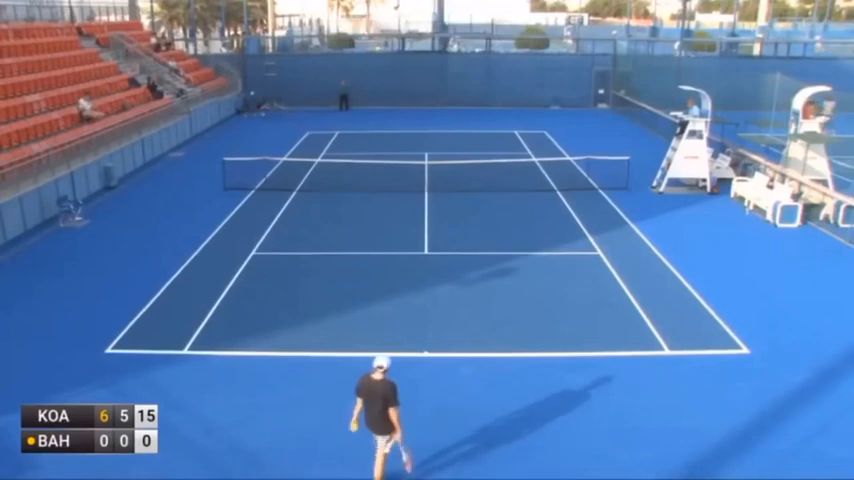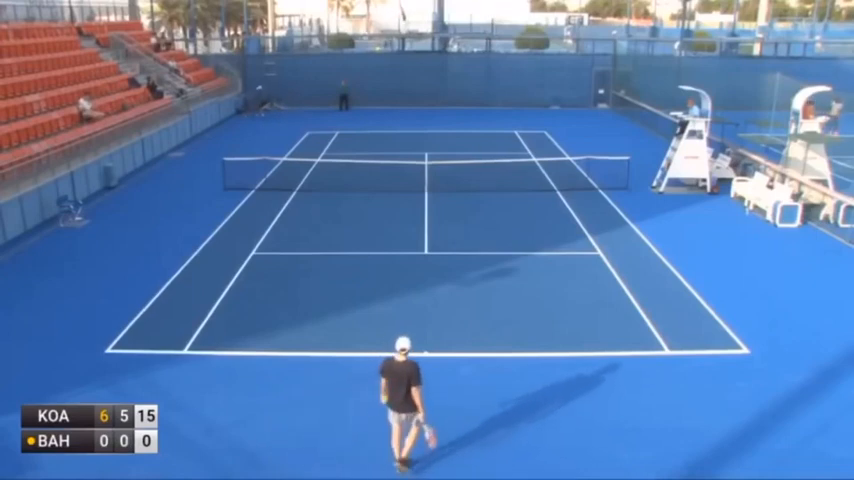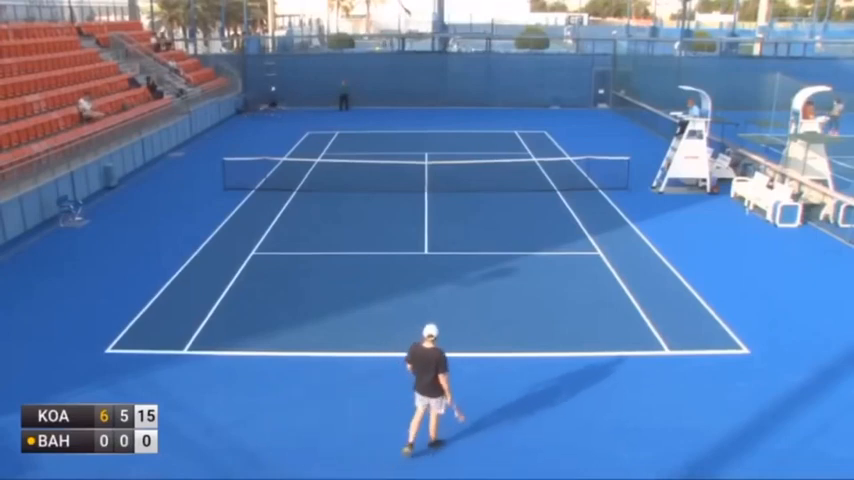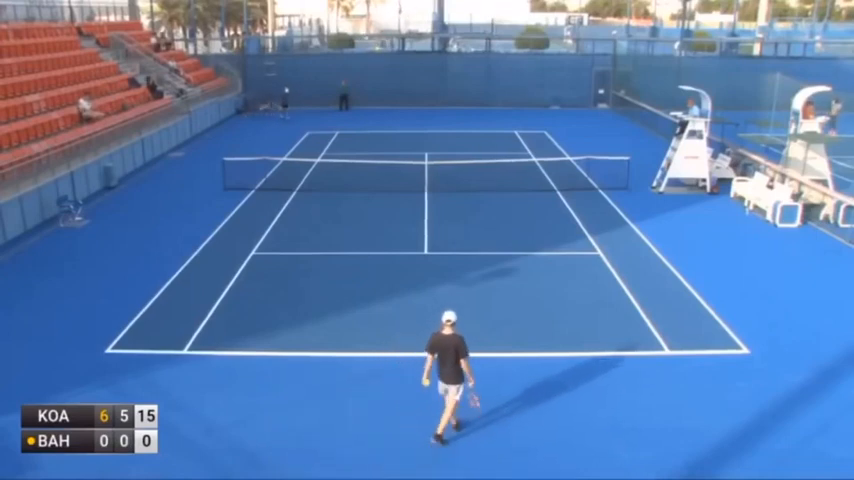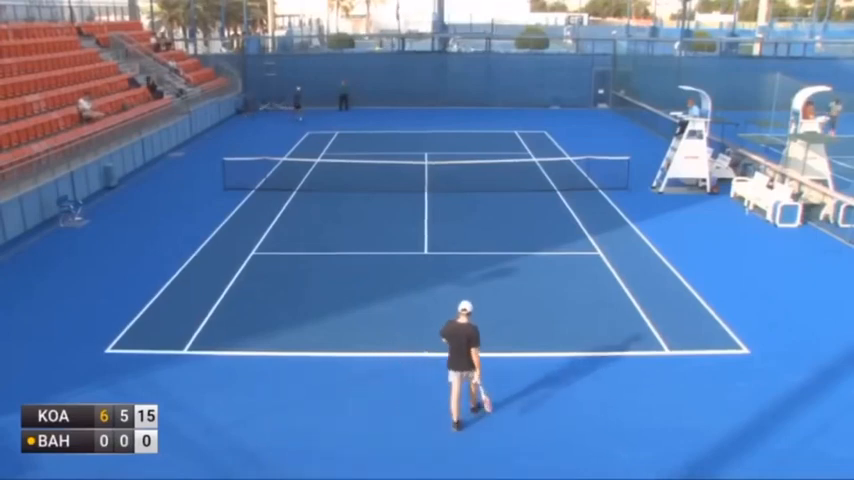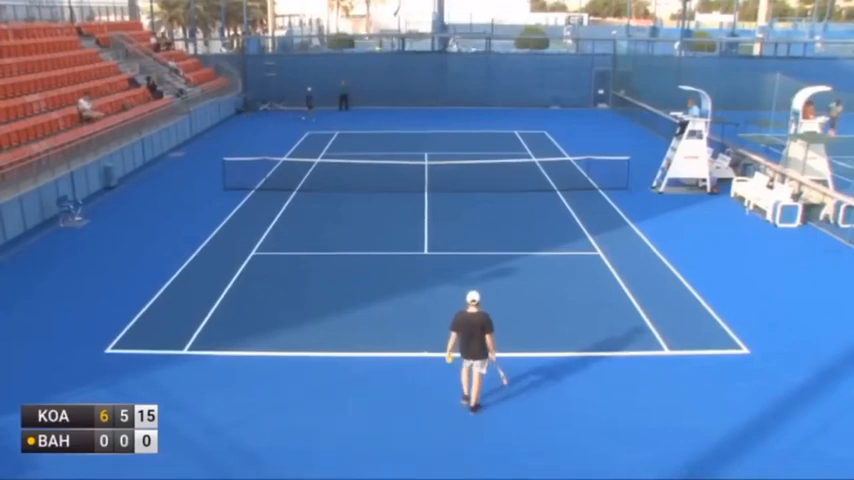
dt=0.5s
person 1, frame 1
left shoulder: (364, 380)
right shoulder: (389, 386)
left elbow: (359, 401)
right elbow: (393, 411)
left wrist: (355, 418)
right wrist: (398, 430)
left hip: (370, 423)
right hip: (385, 427)
left knee: (380, 449)
right knee: (381, 456)
person 1, frame 2
left shoulder: (387, 363)
right shoulder: (413, 367)
left elbow: (384, 381)
right elbow: (415, 390)
left wrist: (384, 394)
right wrist: (421, 410)
left hip: (393, 404)
right hip: (409, 407)
left knee: (396, 431)
right knee: (415, 429)
left ankle: (399, 459)
right ankle: (402, 459)
person 1, frame 3
left shoulder: (414, 348)
right shoulder: (439, 354)
left elbow: (409, 367)
right elbow: (443, 377)
right wrist: (448, 394)
left hip: (420, 388)
right hip: (436, 391)
left knee: (419, 413)
right knee: (435, 415)
left ankle: (410, 444)
right ankle: (433, 441)
person 1, frame 4
left shoulder: (434, 337)
right shoulder: (459, 340)
left elbow: (430, 358)
right elbow: (464, 362)
left wrist: (426, 375)
right wrist: (470, 377)
left hip: (442, 376)
right hip: (455, 378)
left knee: (448, 401)
right knee: (451, 406)
left ankle: (454, 423)
right ankle: (438, 434)
person 1, frame 5
left shoulder: (449, 325)
right shoulder: (472, 329)
left elbow: (444, 339)
right elbow: (474, 351)
right wrist: (478, 369)
left hip: (453, 364)
right hip: (469, 365)
left knee: (455, 392)
right knee: (473, 384)
left ankle: (456, 421)
right ankle: (474, 406)
person 1, frame 6
left shoulder: (459, 316)
right shoulder: (484, 317)
left elbow: (454, 335)
right elbow: (489, 337)
left wrist: (449, 351)
right wrist: (492, 351)
left hip: (465, 352)
right hip: (480, 353)
left knee: (465, 369)
right knee: (477, 378)
left ankle: (465, 396)
right ankle: (473, 405)
